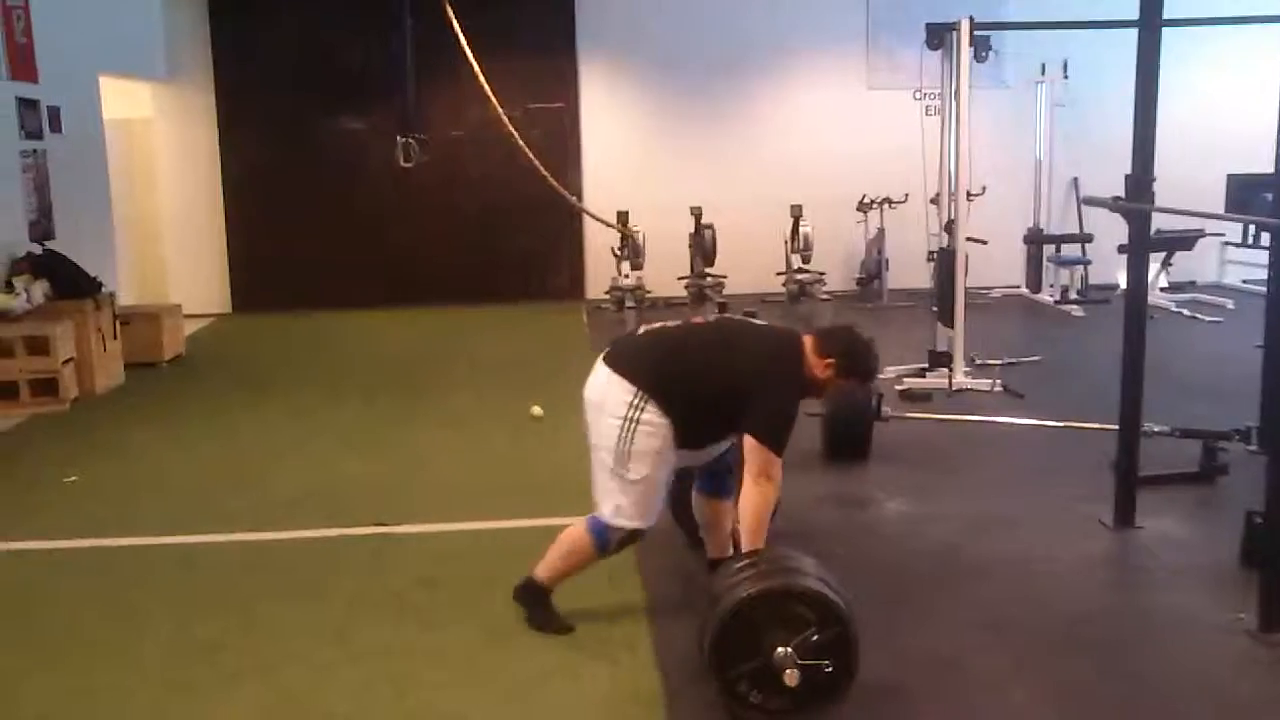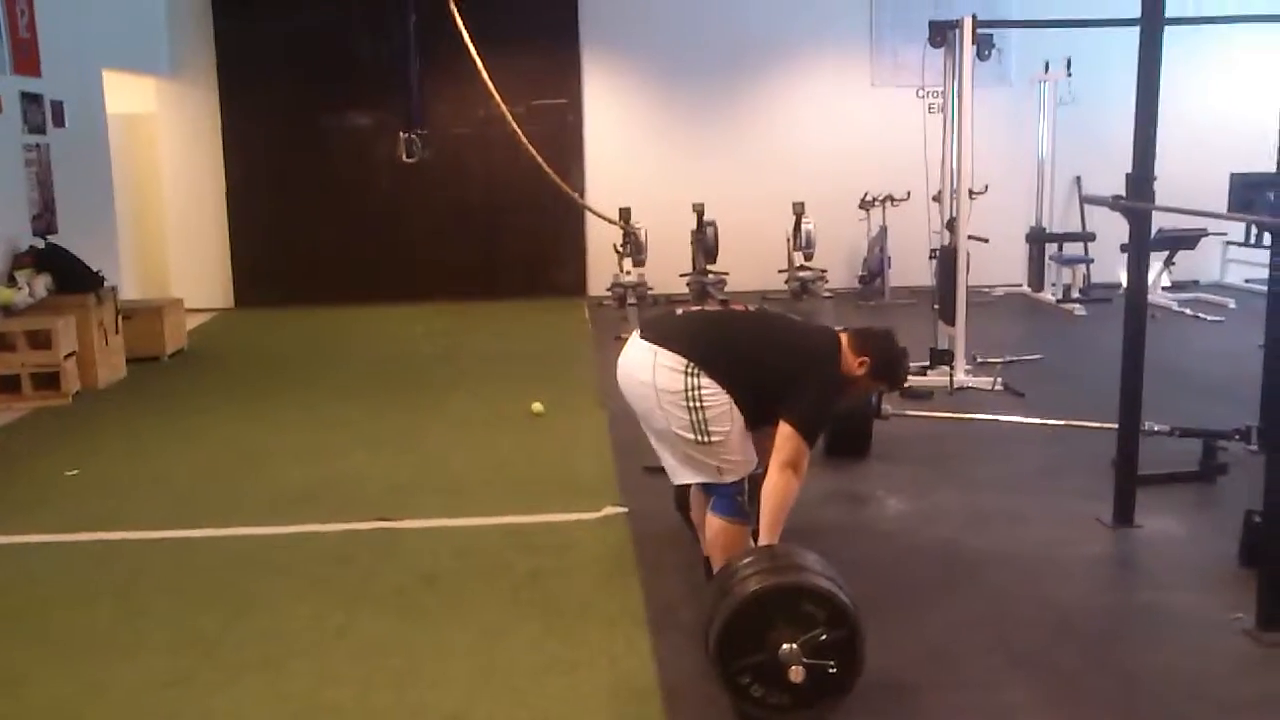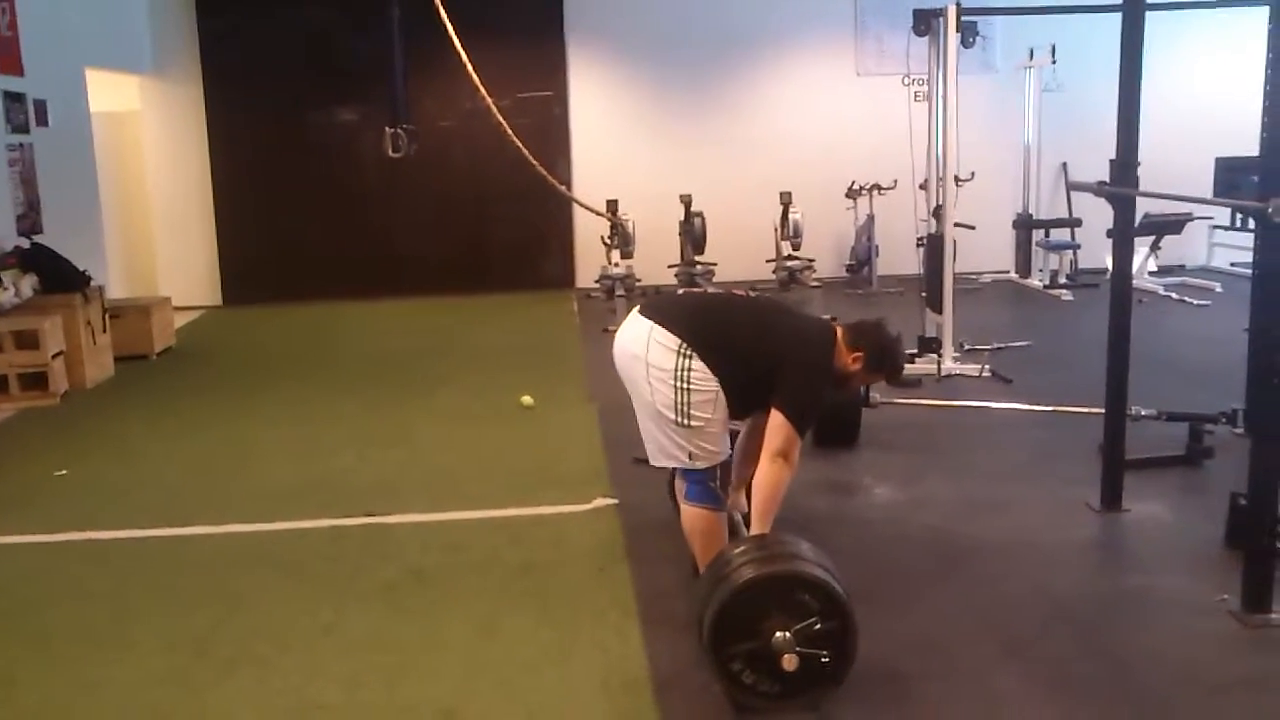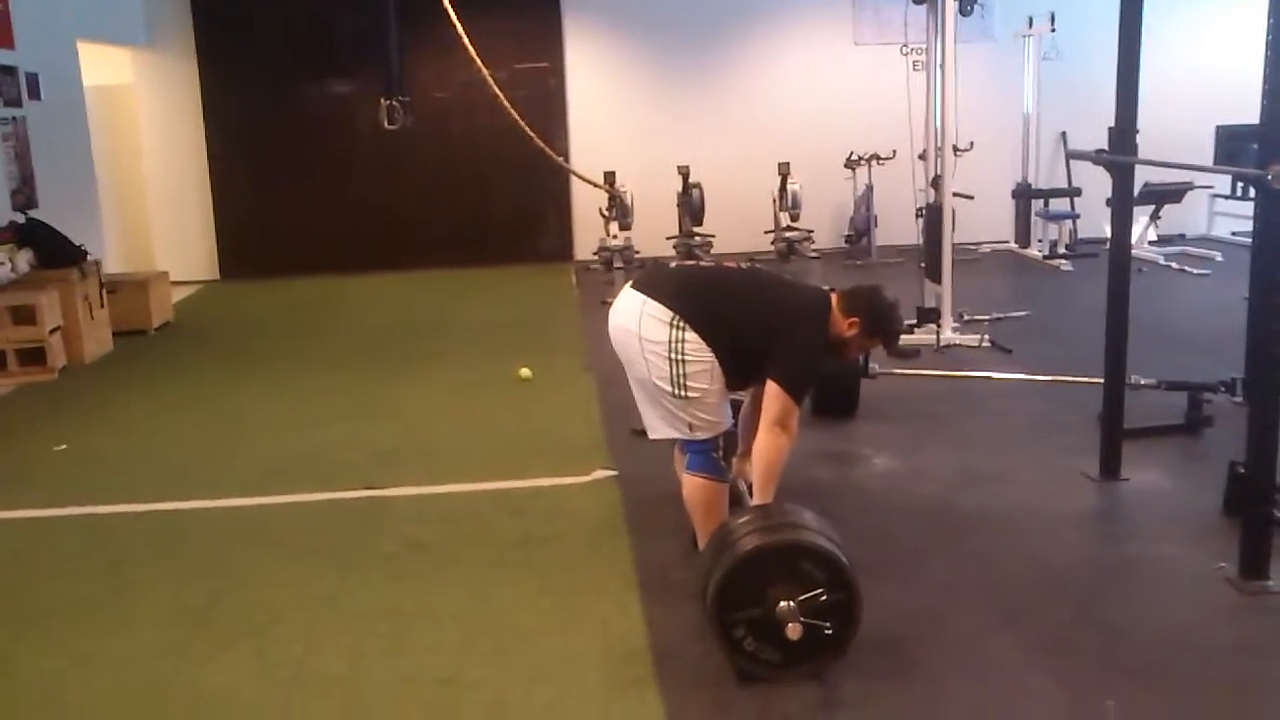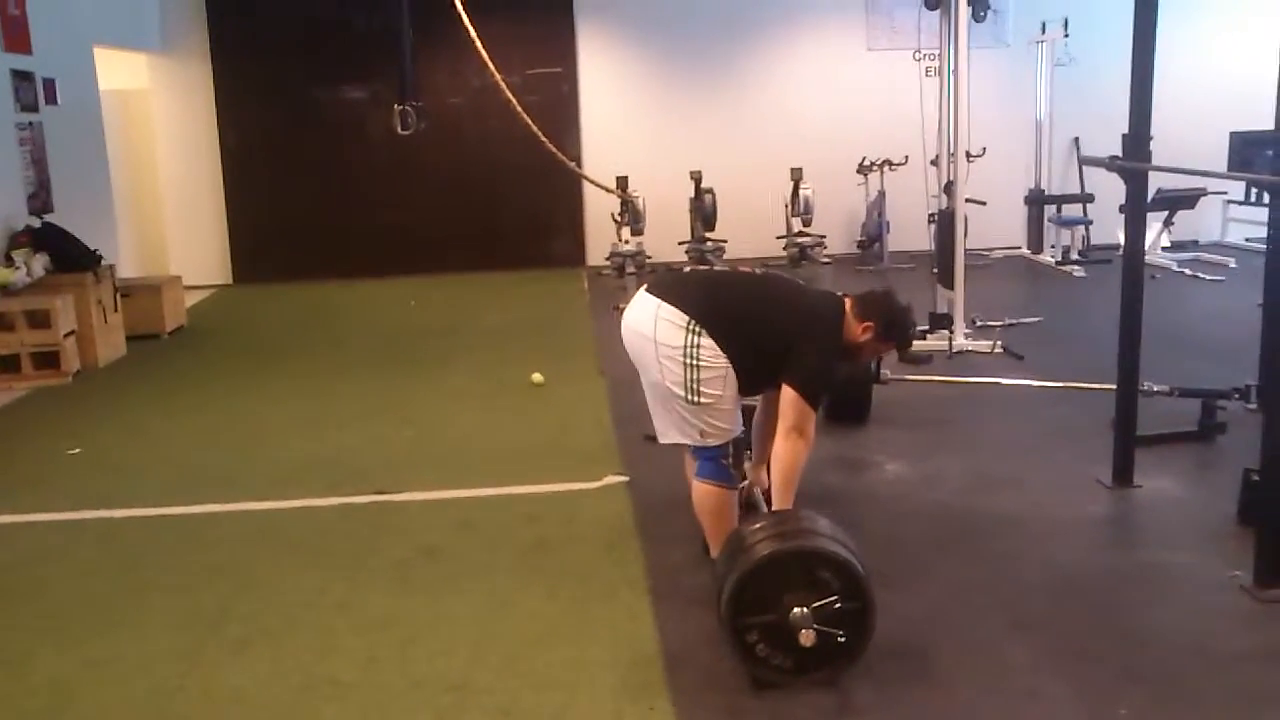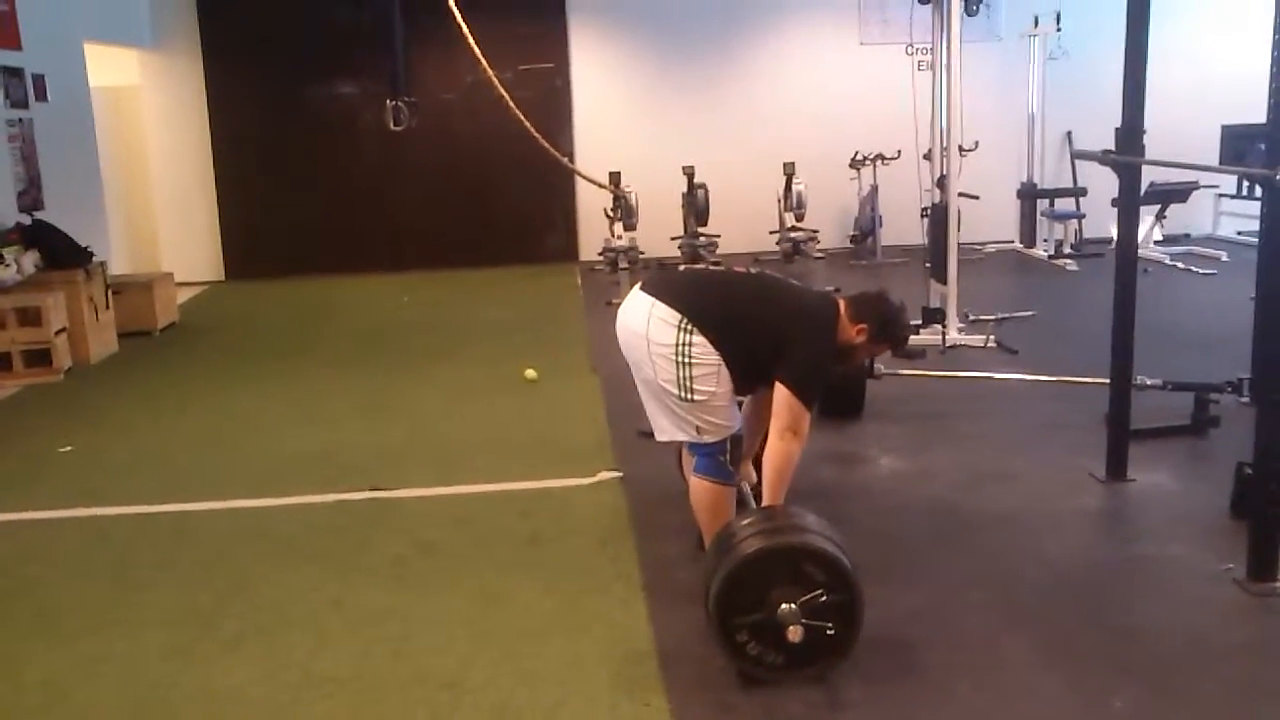
dt=0.7s
person 1, frame 1
left shoulder: (779, 349)
right shoulder: (780, 376)
right elbow: (762, 478)
left hip: (633, 373)
right hip: (631, 394)
left knee: (718, 462)
right knee: (626, 519)
left ankle: (721, 565)
right ankle: (534, 590)
person 1, frame 2
left shoulder: (809, 347)
right shoulder: (823, 373)
left elbow: (767, 425)
right elbow: (787, 467)
right hip: (672, 366)
left knee: (712, 472)
right knee: (730, 483)
left ankle: (715, 567)
person 1, frame 3
left shoulder: (804, 342)
right shoulder: (812, 362)
left elbow: (760, 422)
right elbow: (778, 456)
left wrist: (736, 490)
right hip: (668, 346)
left knee: (693, 462)
right knee: (702, 473)
left ankle: (706, 560)
person 1, frame 4
left shoulder: (799, 310)
right shoulder: (807, 331)
left elbow: (761, 392)
right elbow: (777, 427)
left wrist: (743, 458)
right hip: (662, 320)
left knee: (693, 432)
right knee: (706, 442)
left ankle: (705, 529)
person 1, frame 5
left shoulder: (813, 315)
right shoulder: (821, 336)
left elbow: (774, 395)
right elbow: (794, 432)
left wrist: (757, 466)
right hip: (677, 323)
left knee: (703, 436)
right knee: (716, 449)
left ankle: (717, 535)
person 1, frame 6
left shoulder: (806, 314)
right shoulder: (815, 336)
left elbow: (763, 394)
right elbow: (787, 432)
left wrist: (744, 461)
right hip: (669, 323)
left knee: (701, 434)
right knee: (715, 447)
left ankle: (711, 527)
